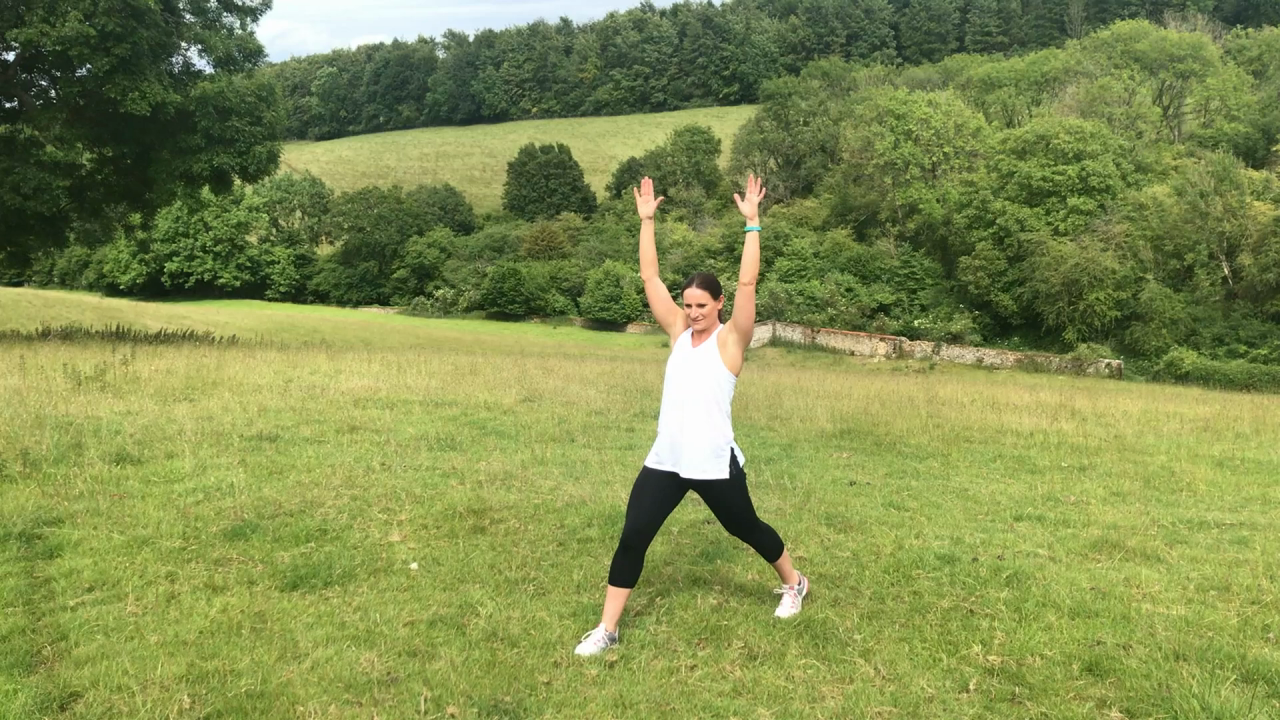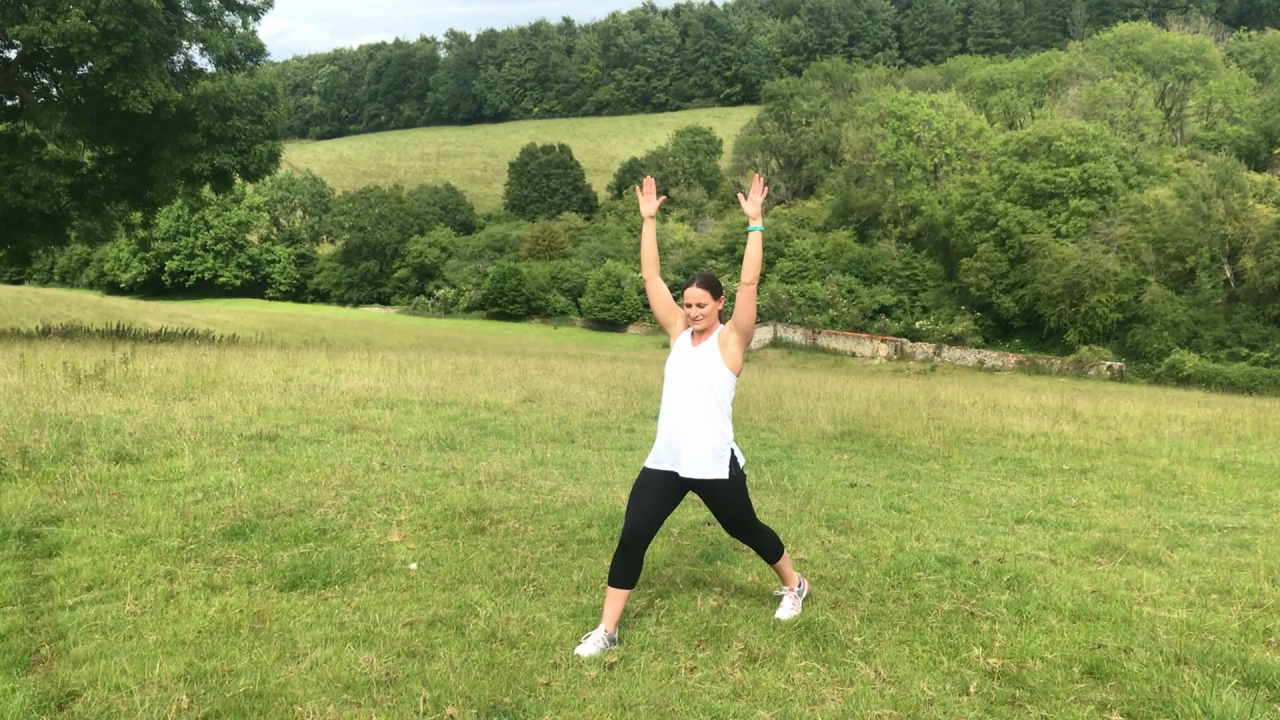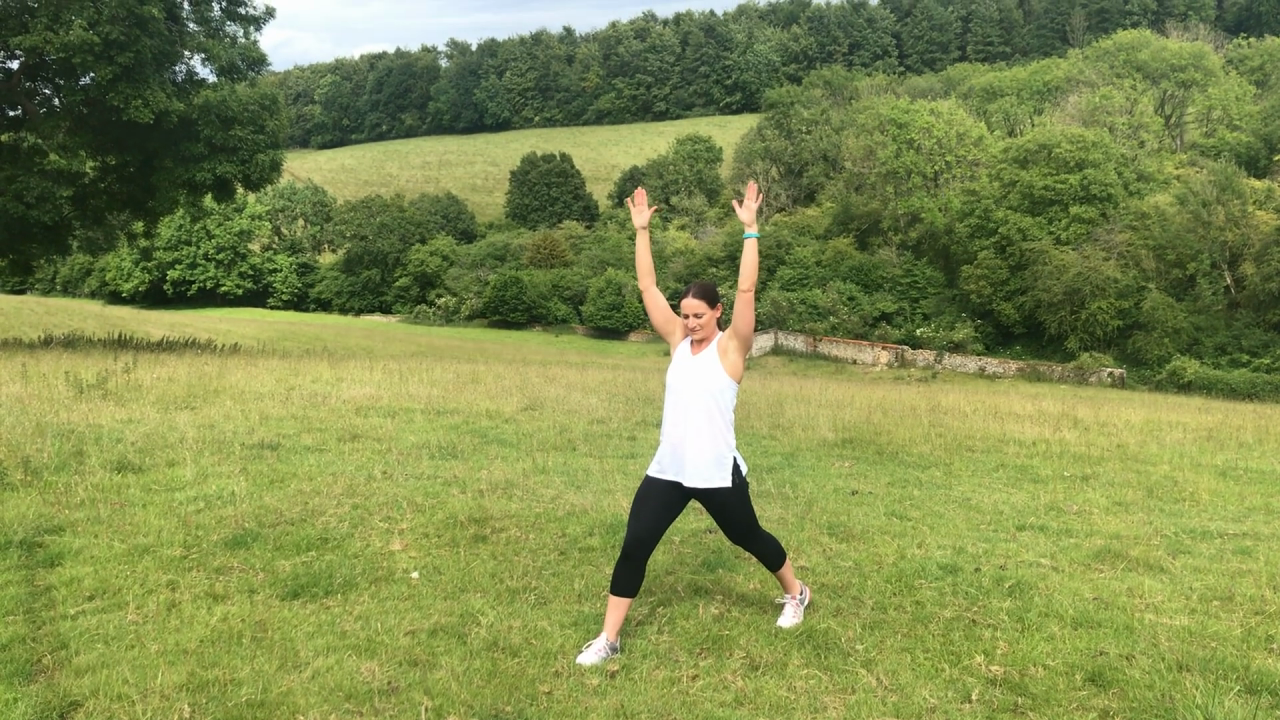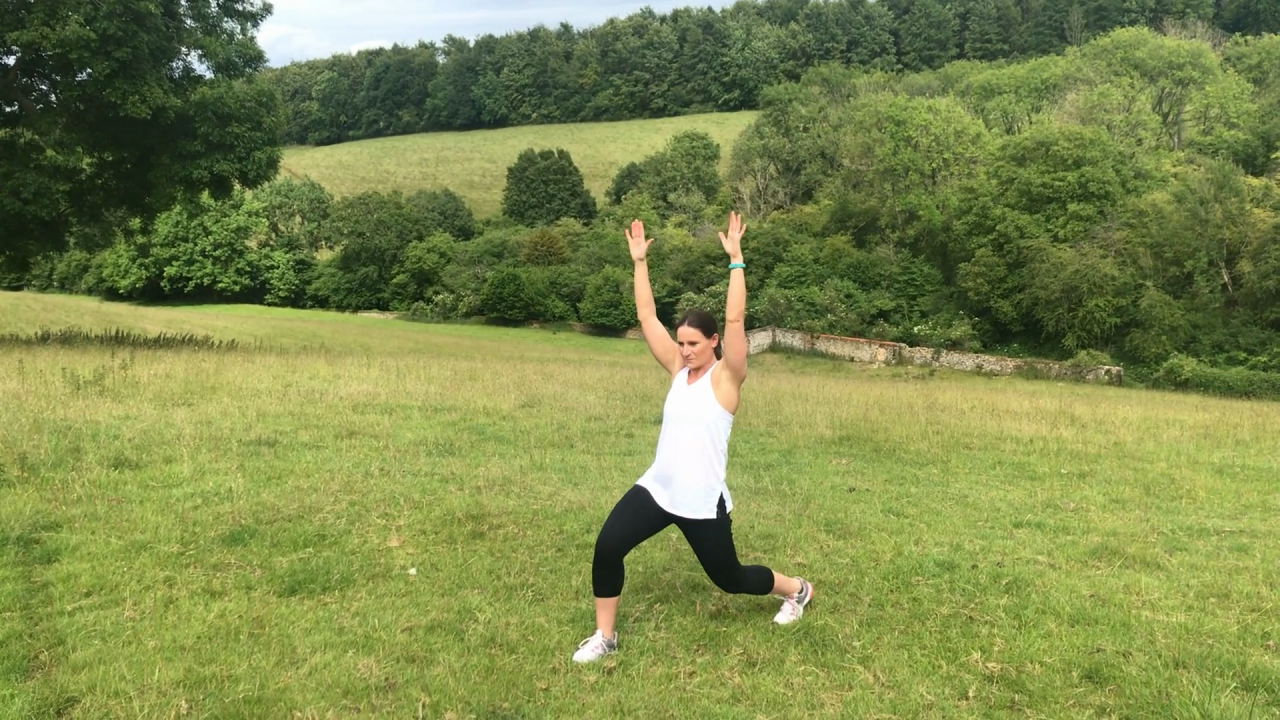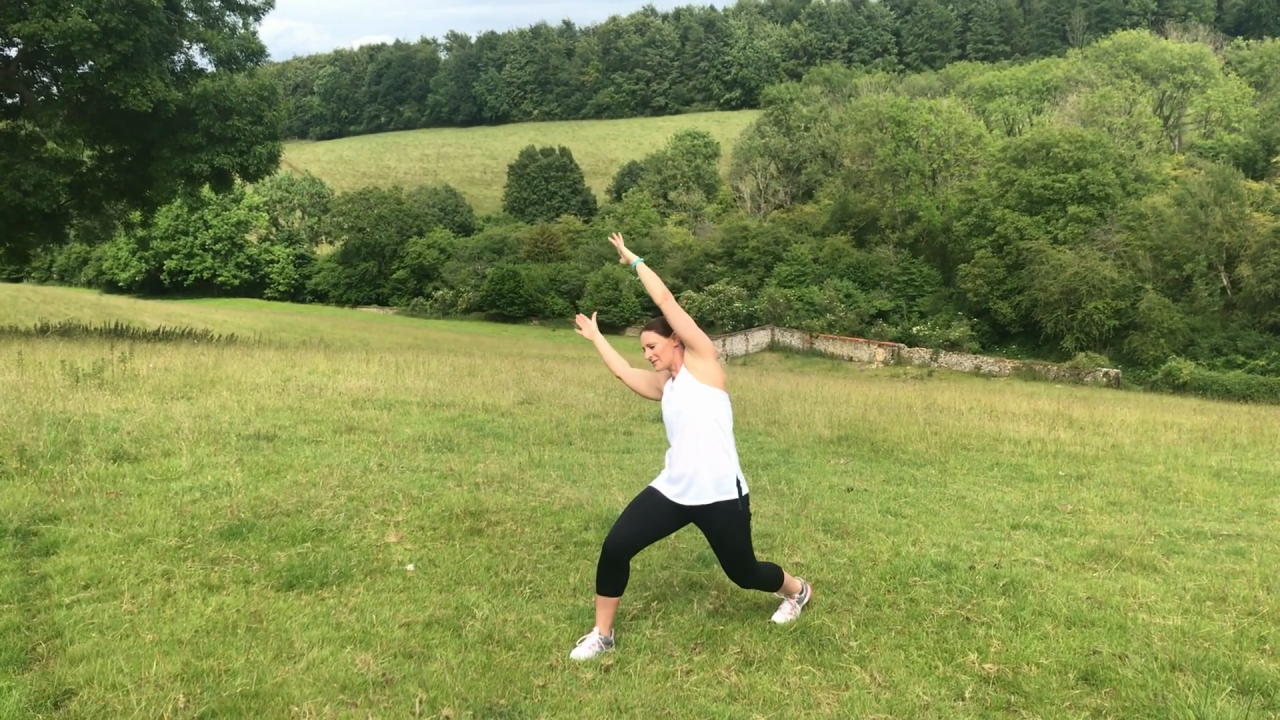
dt=1s
person 1, frame 1
left shoulder: (730, 340)
right shoulder: (678, 331)
left elbow: (746, 283)
right elbow: (650, 276)
left wrist: (751, 222)
right wrist: (647, 220)
left hip: (715, 464)
right hip: (665, 460)
left knee: (747, 529)
right knee: (632, 538)
left ankle: (794, 583)
right ankle: (607, 629)
person 1, frame 2
left shoulder: (731, 339)
right shoulder: (678, 331)
left elbow: (749, 283)
right elbow: (651, 276)
left wrist: (754, 222)
right wrist: (648, 219)
left hip: (715, 464)
right hip: (665, 461)
left knee: (747, 530)
right knee: (631, 539)
left ankle: (794, 585)
right ankle: (606, 630)
person 1, frame 3
left shoulder: (730, 348)
right shoulder: (678, 340)
left elbow: (746, 290)
right elbow: (647, 285)
left wrist: (750, 229)
right wrist: (641, 230)
left hip: (718, 473)
right hip: (668, 470)
left knee: (750, 538)
right knee: (633, 548)
left ankle: (796, 593)
right ankle: (608, 639)
person 1, frame 4
left shoulder: (726, 377)
right shoulder: (678, 369)
left elbow: (735, 319)
right elbow: (647, 316)
left wrist: (736, 259)
right wrist: (640, 261)
left hip: (703, 500)
right hip: (657, 489)
left knee: (729, 578)
right knee: (607, 547)
left ankle: (797, 589)
right ankle: (604, 636)
person 1, frame 5
left shoulder: (702, 360)
right shoulder: (664, 384)
left elbow: (666, 301)
right elbow: (622, 370)
left wrist: (632, 259)
right wrist: (594, 334)
left hip: (720, 493)
right hip: (673, 490)
left knee: (743, 572)
right knee: (614, 547)
left ankle: (797, 590)
right ankle: (602, 634)
